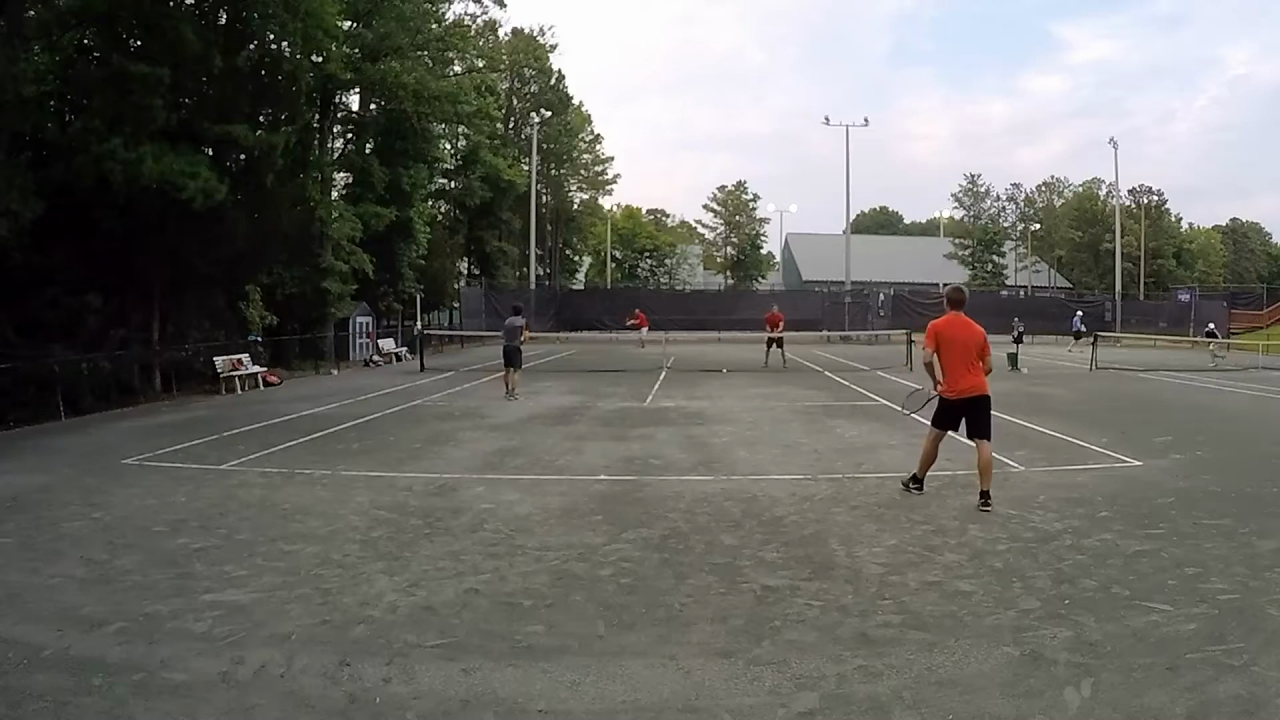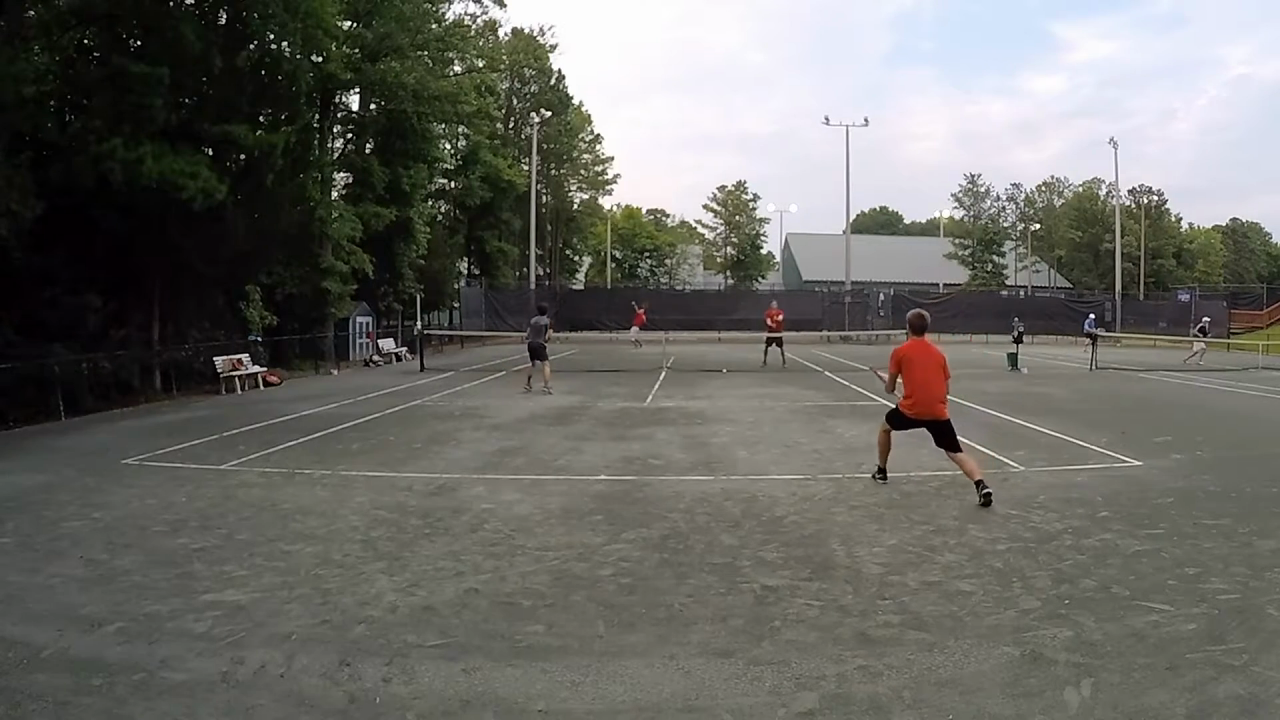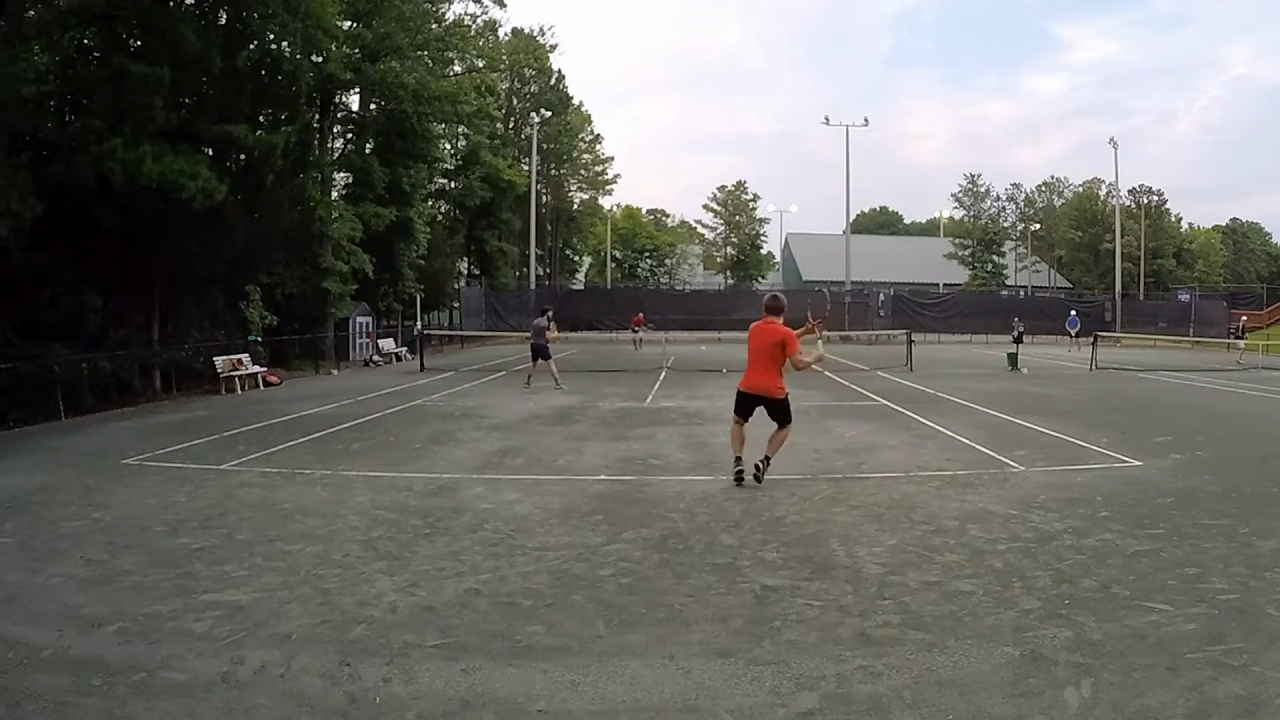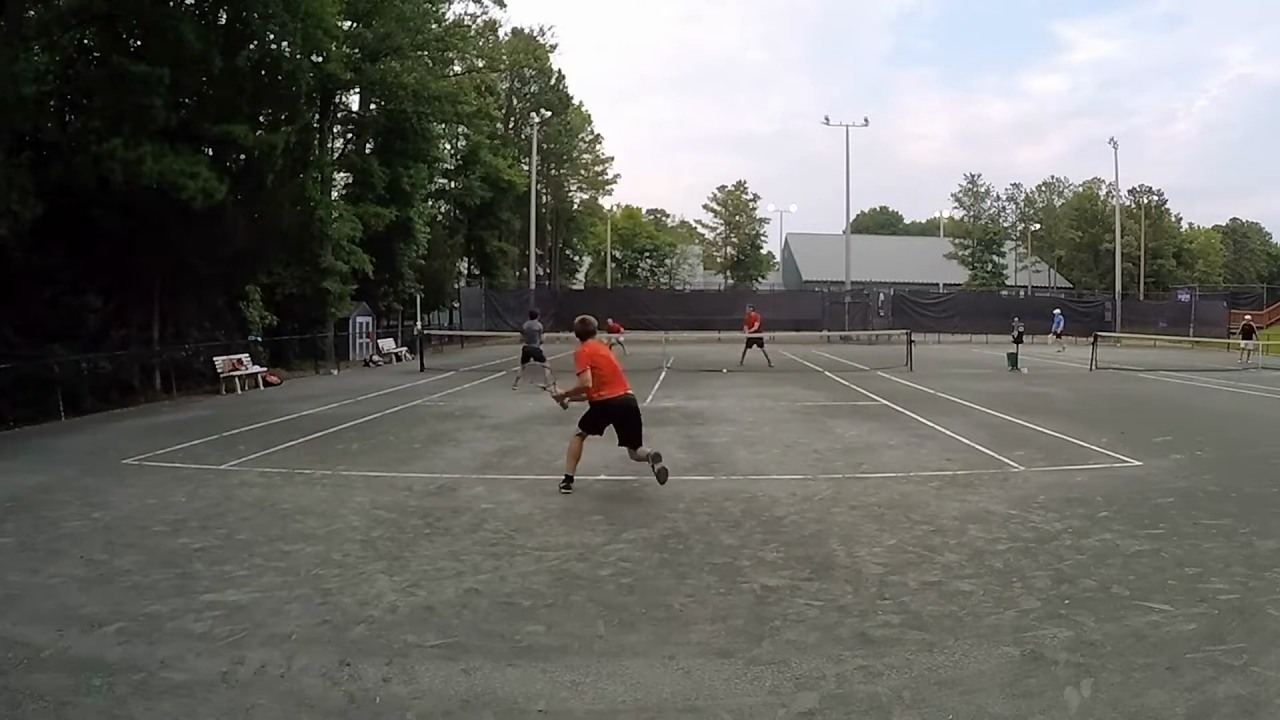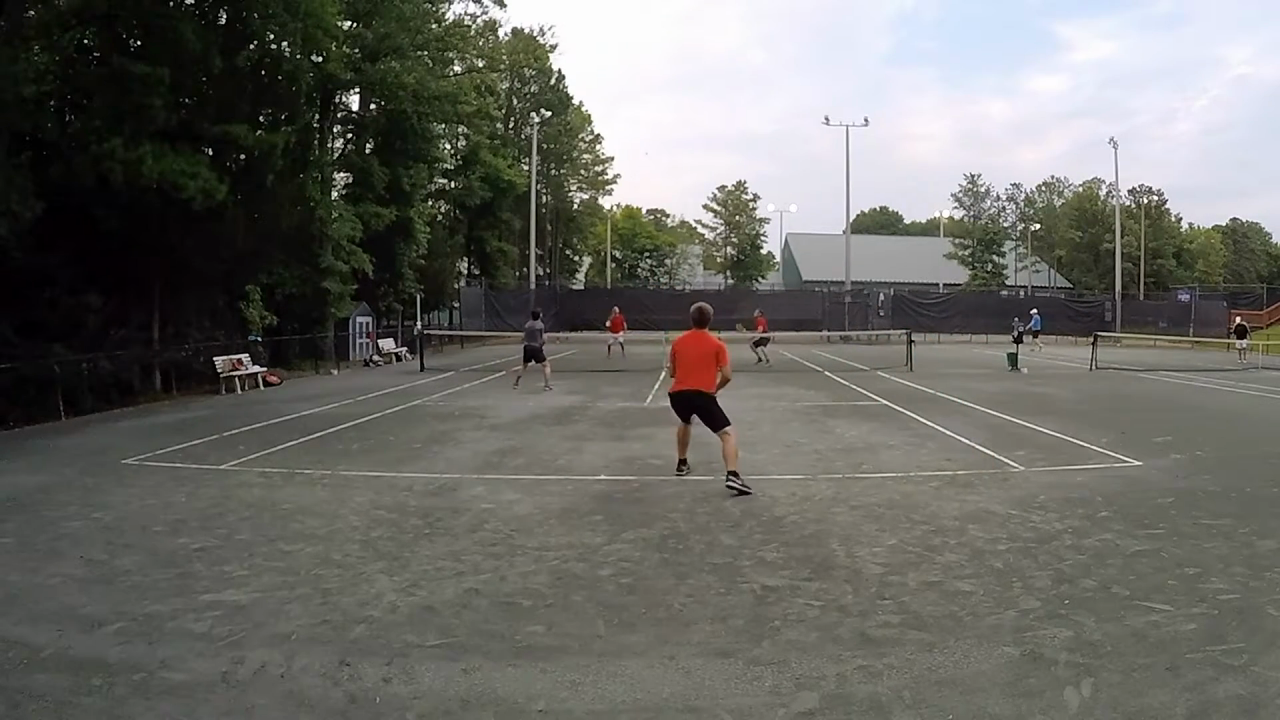
dt=1s
person 1, frame 1
left shoulder: (936, 326)
right shoulder: (978, 330)
left elbow: (928, 360)
right elbow: (988, 366)
left wrist: (936, 382)
left hip: (952, 393)
right hip: (980, 392)
left knee: (934, 437)
right knee: (983, 443)
left ankle: (917, 481)
right ankle: (985, 496)
person 1, frame 2
left shoulder: (900, 352)
right shoulder: (938, 354)
left elbow: (890, 388)
right elbow: (945, 390)
left wrist: (888, 381)
left hip: (911, 410)
right hip: (938, 413)
left knee: (885, 427)
right knee: (957, 453)
left ankle: (881, 471)
right ankle: (981, 485)
person 1, frame 3
left shoulder: (753, 328)
right shoulder: (785, 333)
right elbow: (798, 364)
left wrist: (801, 332)
right wrist: (814, 357)
left hip: (747, 388)
right hip: (774, 391)
left knee: (738, 423)
right knee: (784, 427)
left ankle: (738, 463)
right ankle: (764, 462)
person 1, frame 4
left shoulder: (582, 352)
right shoulder: (604, 349)
left elbow: (586, 384)
left wrist: (563, 394)
right wrist: (578, 396)
left hip: (607, 403)
right hip: (629, 401)
left knee: (579, 435)
right knee: (636, 452)
left ankle: (567, 480)
right ankle: (651, 456)
person 1, frame 5
left shoulder: (678, 341)
right shoulder: (717, 345)
right elbow: (727, 376)
right wrist: (715, 390)
left hip: (677, 394)
right hip: (702, 395)
left knee: (685, 422)
right knee: (727, 435)
left ankle: (682, 464)
right ankle: (733, 477)
